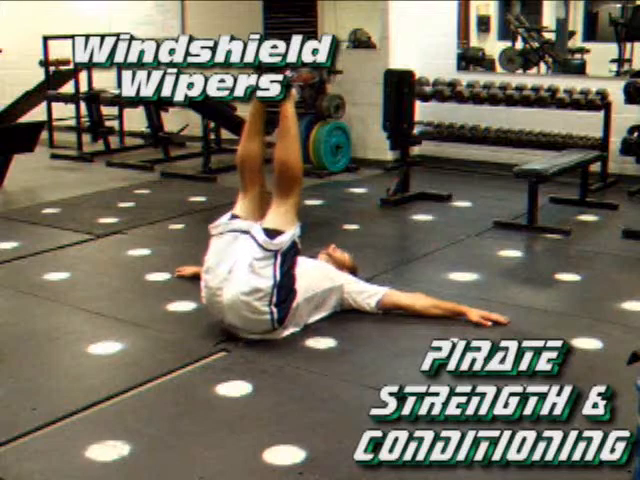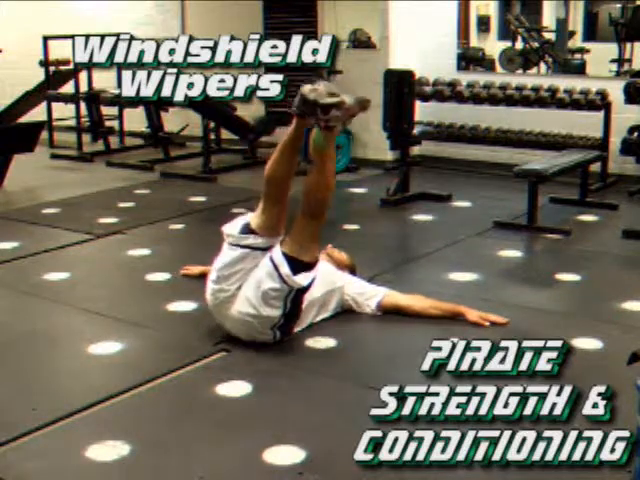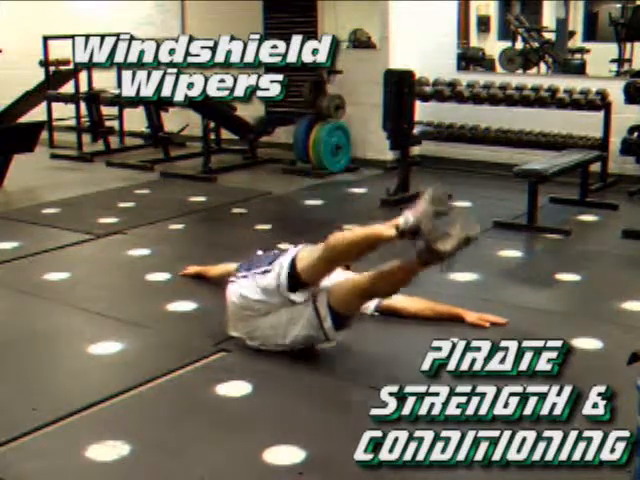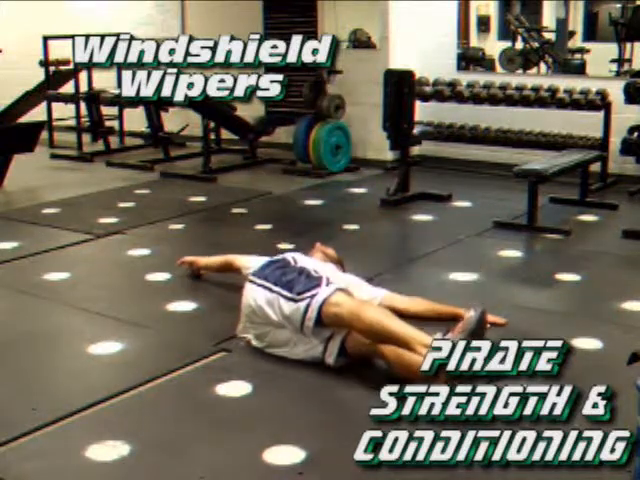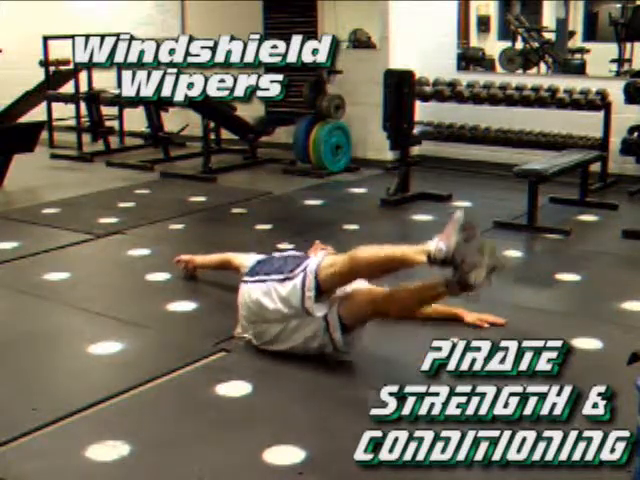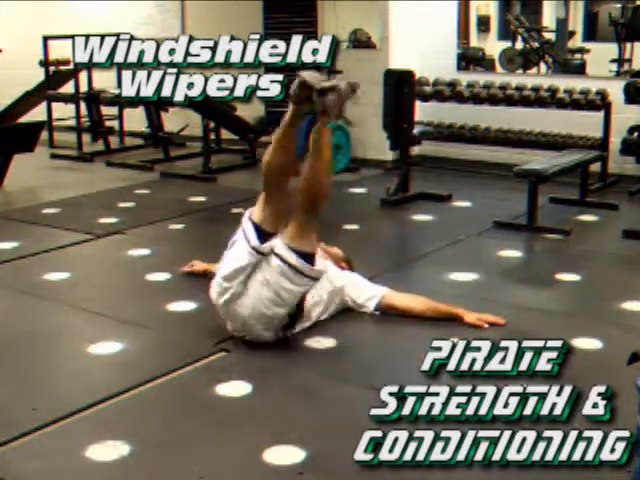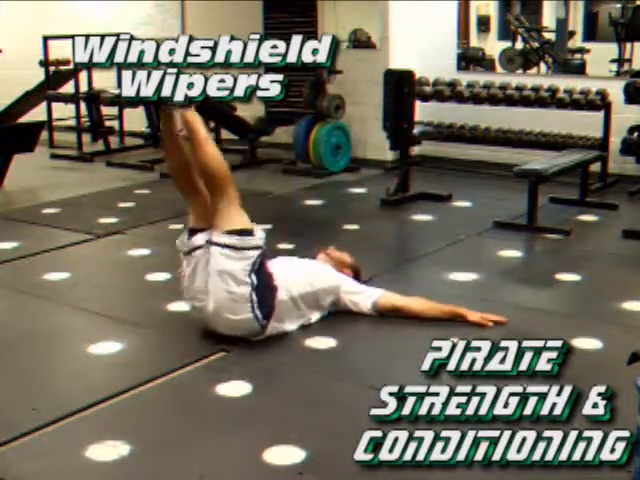
dt=0.7s
person 1, frame 1
left shoulder: (341, 282)
right shoulder: (296, 267)
left elbow: (407, 300)
left wrist: (465, 311)
right wrist: (204, 268)
left hip: (256, 306)
right hip: (221, 289)
left knee: (286, 189)
right knee: (252, 185)
right ankle: (262, 96)
person 1, frame 2
left shoulder: (343, 283)
right shoulder: (291, 265)
left elbow: (405, 302)
left wrist: (462, 311)
right wrist: (209, 269)
left hip: (259, 317)
right hip: (224, 294)
left knee: (311, 214)
right knee: (273, 203)
right ankle: (303, 119)
person 1, frame 3
left shoulder: (345, 286)
right shoulder: (295, 264)
left elbow: (405, 303)
right elbow: (233, 269)
left wrist: (462, 313)
right wrist: (204, 270)
left hip: (275, 329)
left knee: (369, 283)
right knee: (332, 248)
left ankle: (426, 252)
right ankle: (402, 226)
person 1, frame 4
left shoulder: (350, 282)
right shoulder: (284, 264)
left elbow: (405, 304)
right elbow: (233, 261)
left wrist: (460, 313)
left hip: (308, 336)
left knee: (382, 345)
right knee: (347, 307)
person 1, frame 5
left shoulder: (346, 286)
right shoulder: (277, 263)
left elbow: (396, 298)
right elbow: (232, 258)
left wrist: (460, 314)
left hip: (295, 330)
left knee: (374, 299)
right knee: (347, 263)
right ankle: (433, 252)
person 1, frame 6
left shoulder: (342, 280)
right shoulder: (294, 262)
left elbow: (402, 301)
left wrist: (460, 314)
right wrist: (211, 266)
left hip: (264, 316)
right hip: (231, 293)
left knee: (307, 211)
right knee: (277, 193)
person 1, frame 7
left shoulder: (338, 283)
right shoulder: (294, 267)
left elbow: (401, 304)
left wrist: (463, 313)
right wrist: (199, 263)
left hip: (240, 308)
right hip: (209, 294)
left knee: (223, 192)
right knee: (196, 192)
